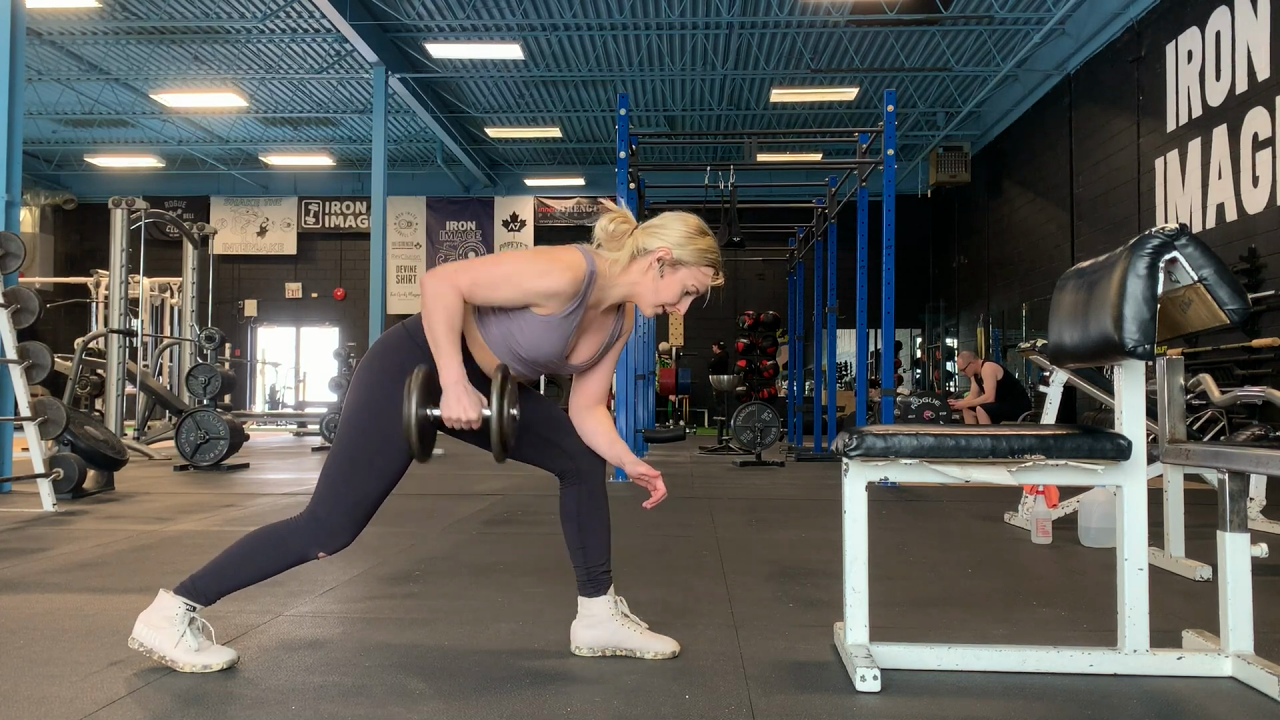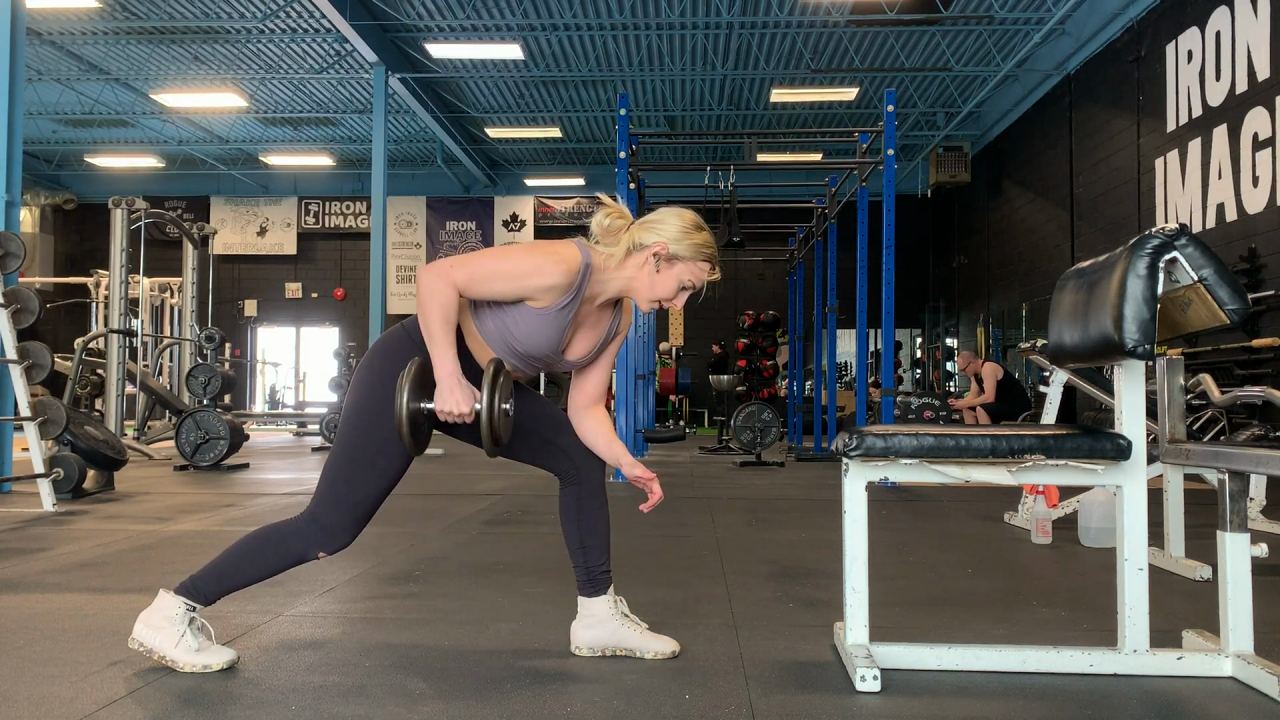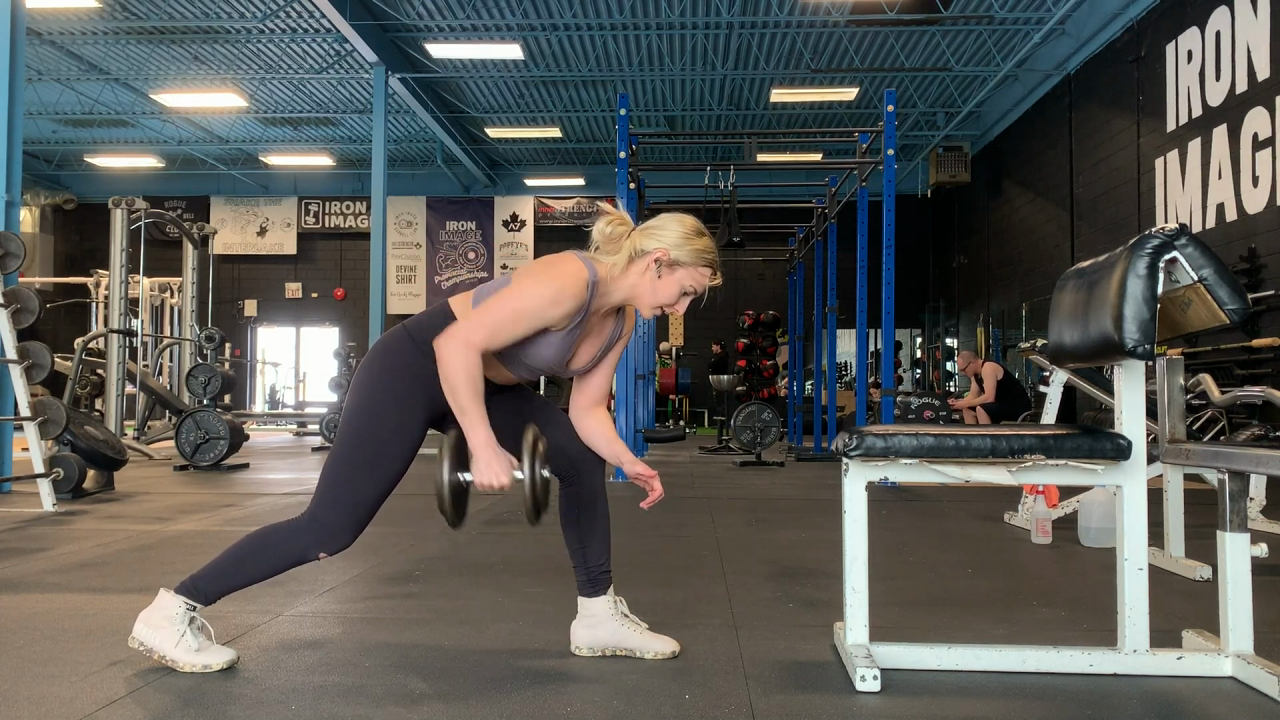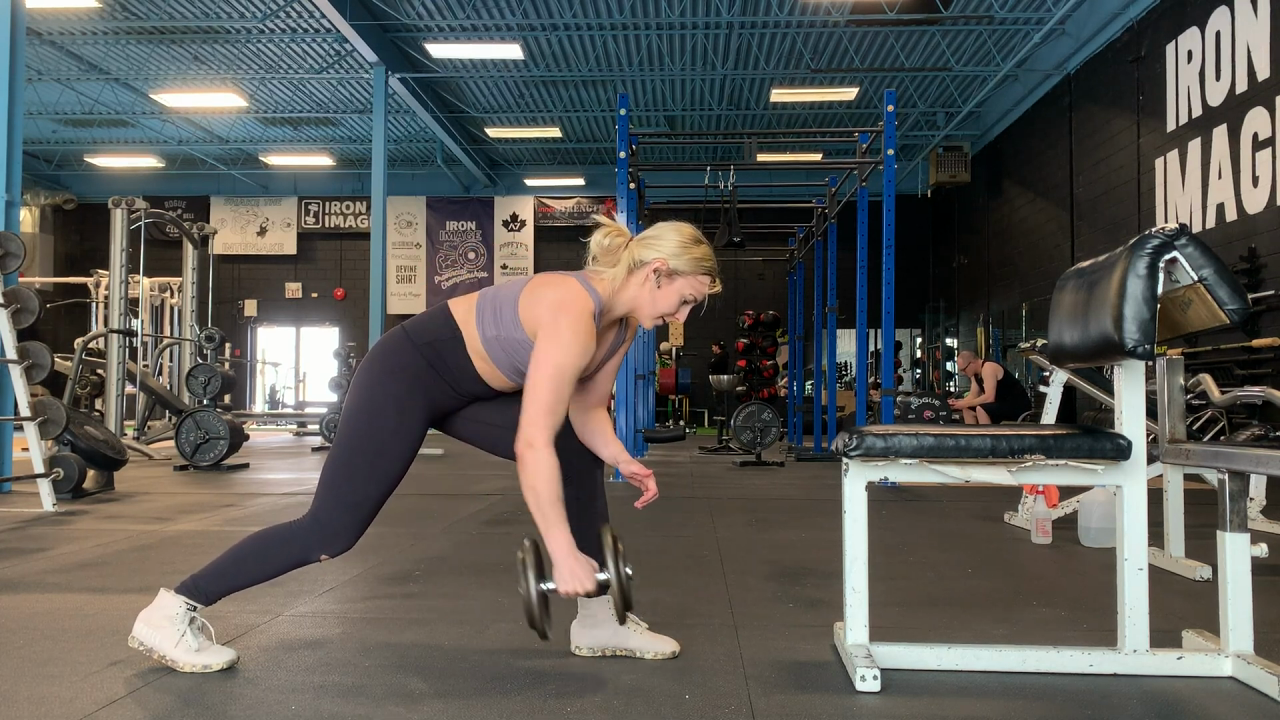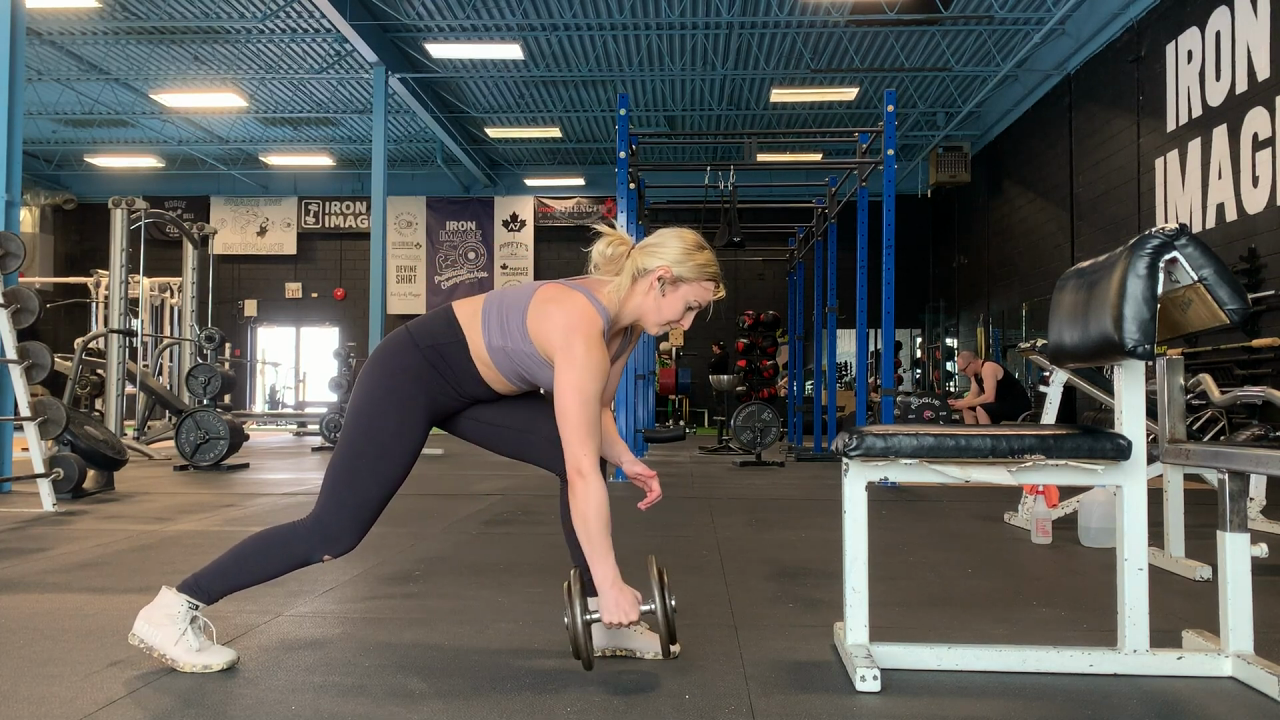
dt=0.3s
person 1, frame 1
left shoulder: (620, 318)
right shoulder: (566, 273)
left elbow: (586, 408)
right elbow: (441, 282)
left wrist: (628, 461)
right wrist: (453, 383)
left hip: (476, 378)
right hip: (415, 367)
left knee: (583, 459)
right knee: (330, 526)
left ankle: (598, 617)
right ankle: (169, 613)
person 1, frame 2
left shoulder: (618, 315)
right shoulder: (560, 265)
left elbow: (585, 407)
right elbow: (435, 276)
left wrist: (627, 462)
right wrist: (448, 376)
left hip: (479, 380)
right hip: (415, 365)
left knee: (583, 461)
right knee: (331, 526)
left ankle: (598, 618)
right ankle: (170, 613)
person 1, frame 3
left shoulder: (622, 319)
right shoulder: (568, 282)
left elbow: (587, 408)
right elbow: (456, 344)
left wrist: (627, 460)
right wrist: (484, 448)
left hip: (482, 383)
right hip: (415, 367)
left knee: (581, 461)
right knee: (331, 527)
left ankle: (599, 617)
right ankle: (170, 613)
person 1, frame 4
left shoulder: (623, 323)
right shoulder: (574, 311)
left elbow: (585, 410)
right elbow: (534, 443)
left wrist: (623, 461)
right wrist: (564, 555)
left hip: (470, 386)
right hip: (410, 370)
left knee: (584, 462)
right knee: (332, 530)
left ankle: (595, 622)
right ankle: (169, 613)
person 1, frame 5
left shoulder: (627, 322)
right shoulder: (581, 326)
left elbow: (592, 414)
right elbow: (581, 476)
left wrist: (628, 462)
right wrist: (611, 585)
left hip: (474, 386)
right hip: (413, 372)
left knee: (581, 454)
right knee: (335, 529)
left ankle: (600, 621)
right ankle: (170, 611)
